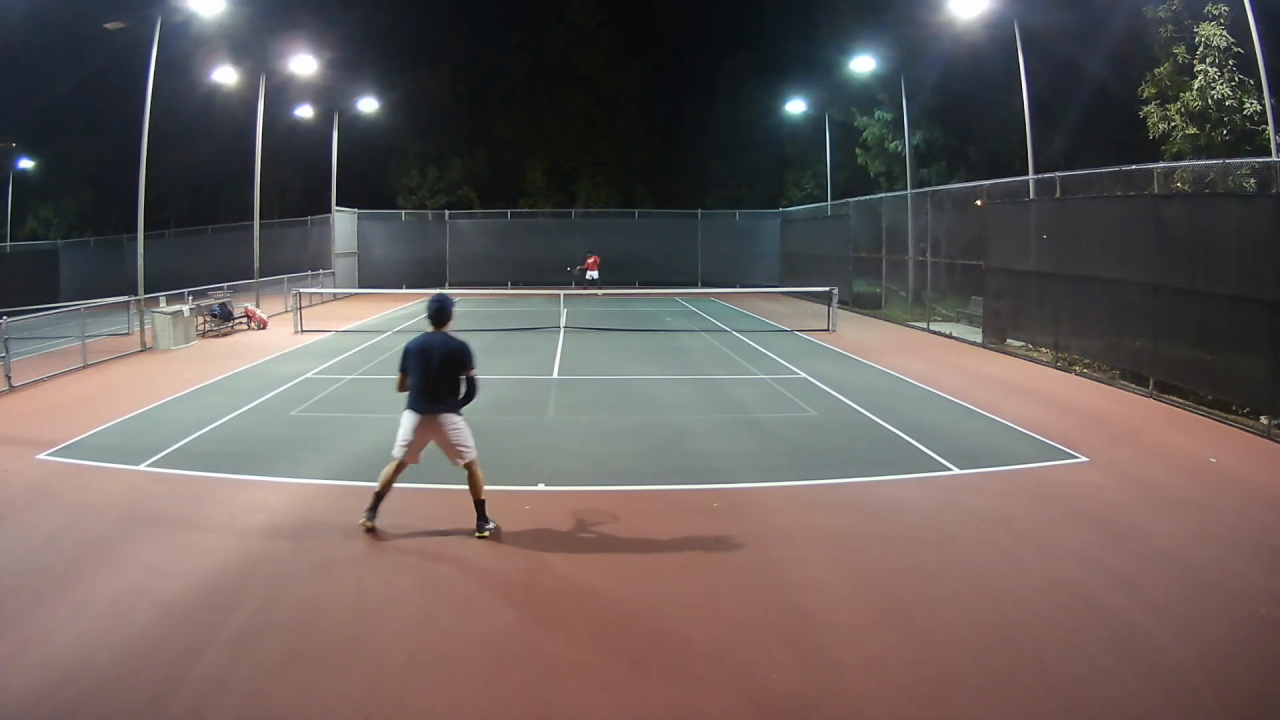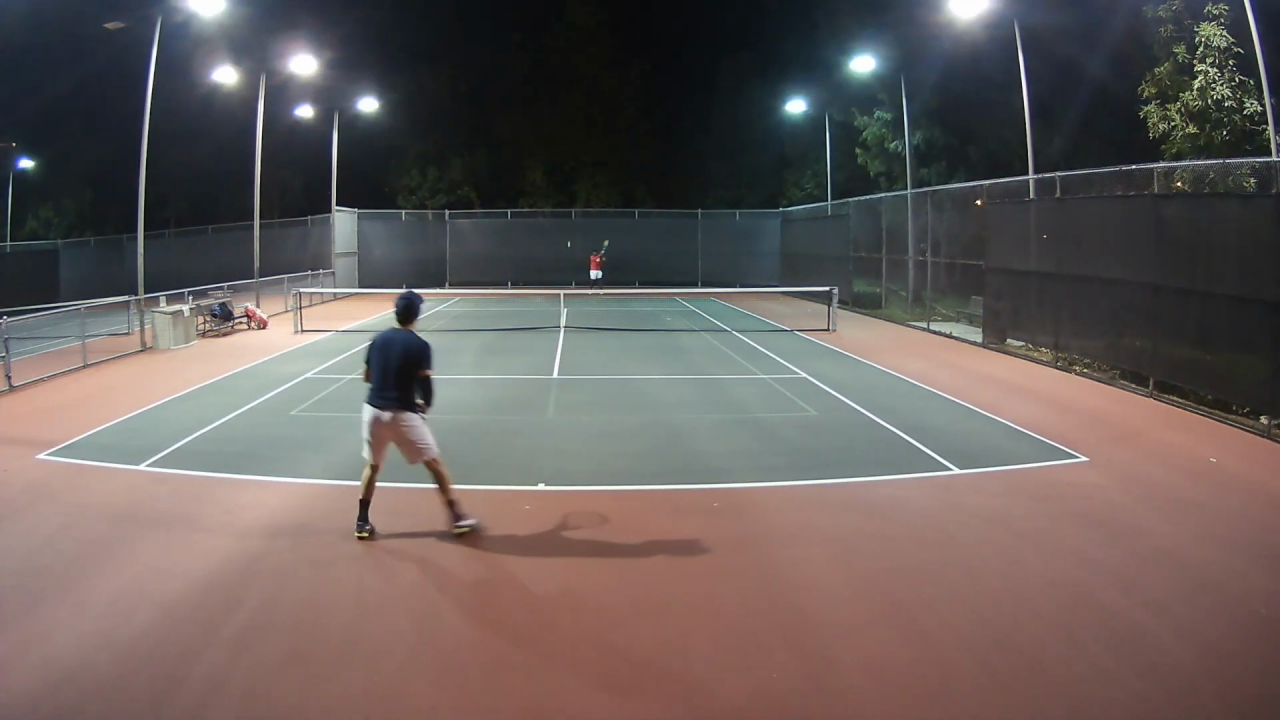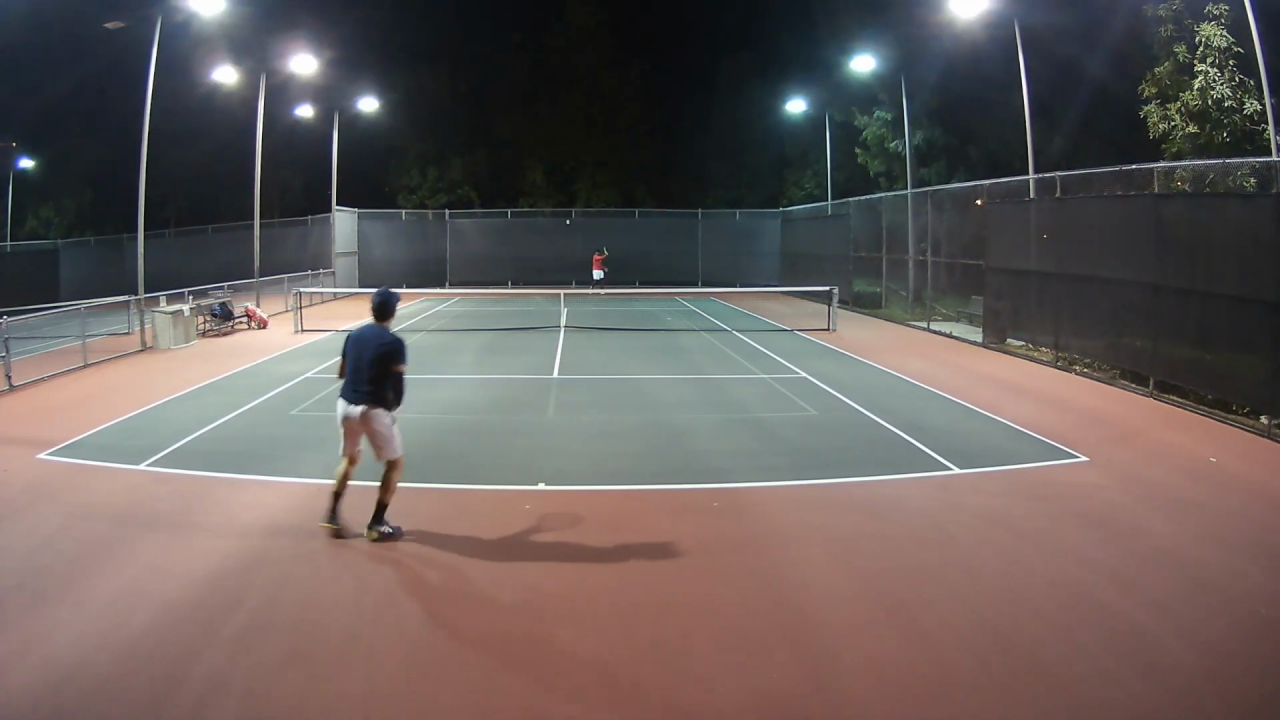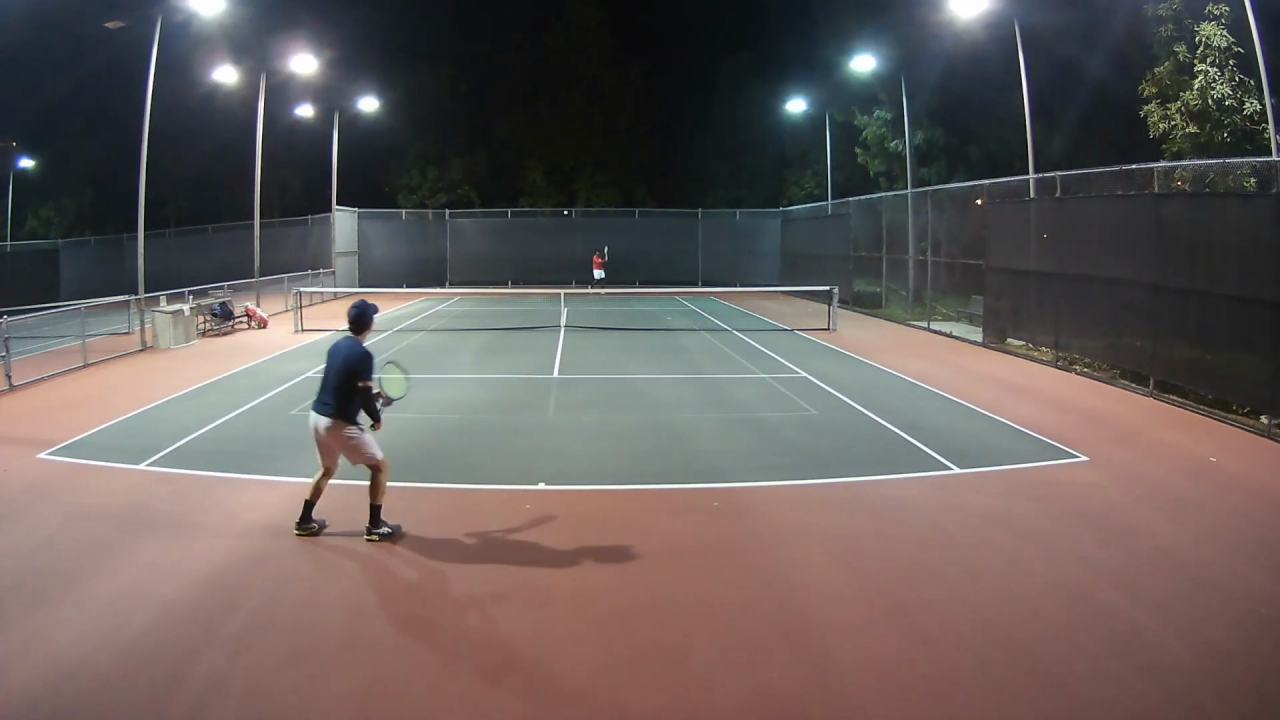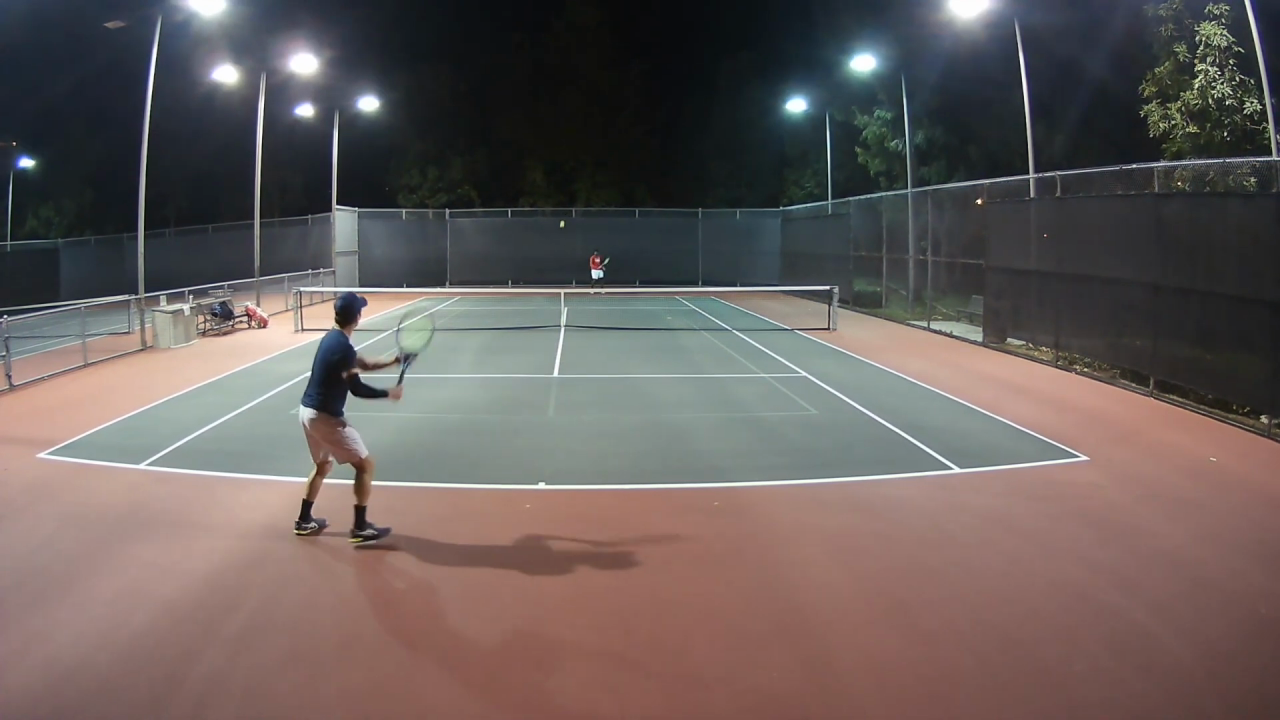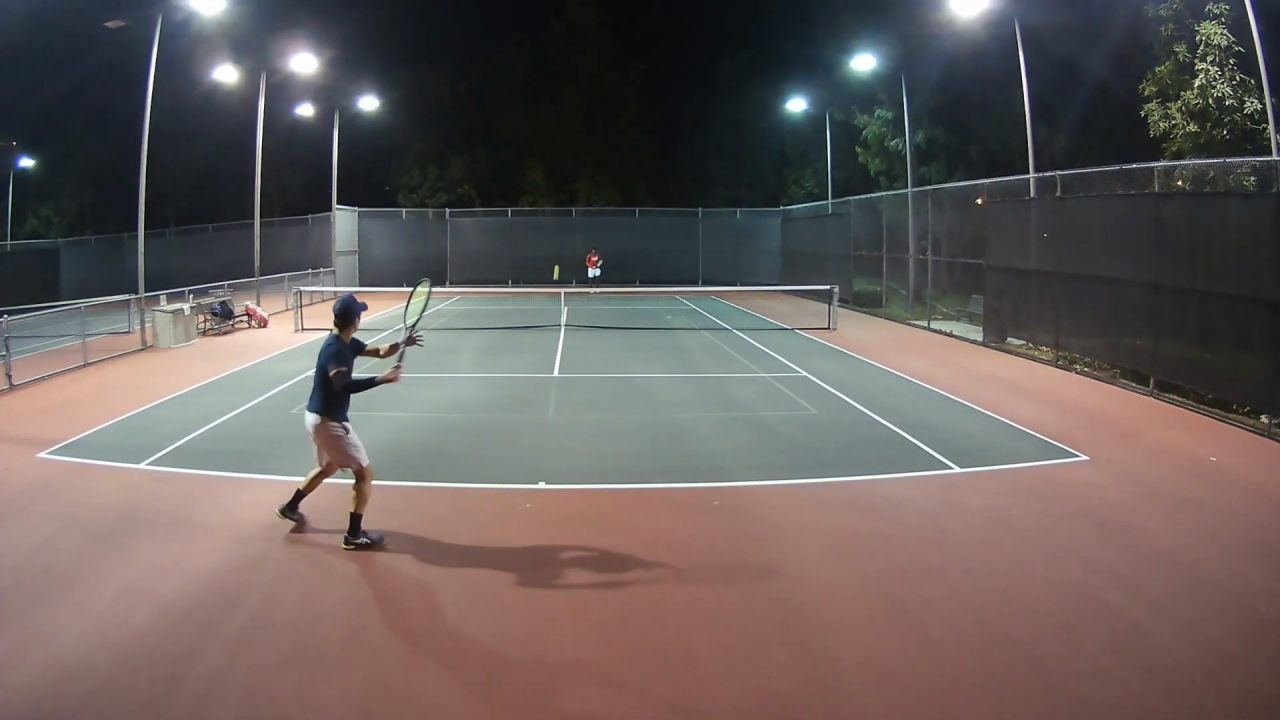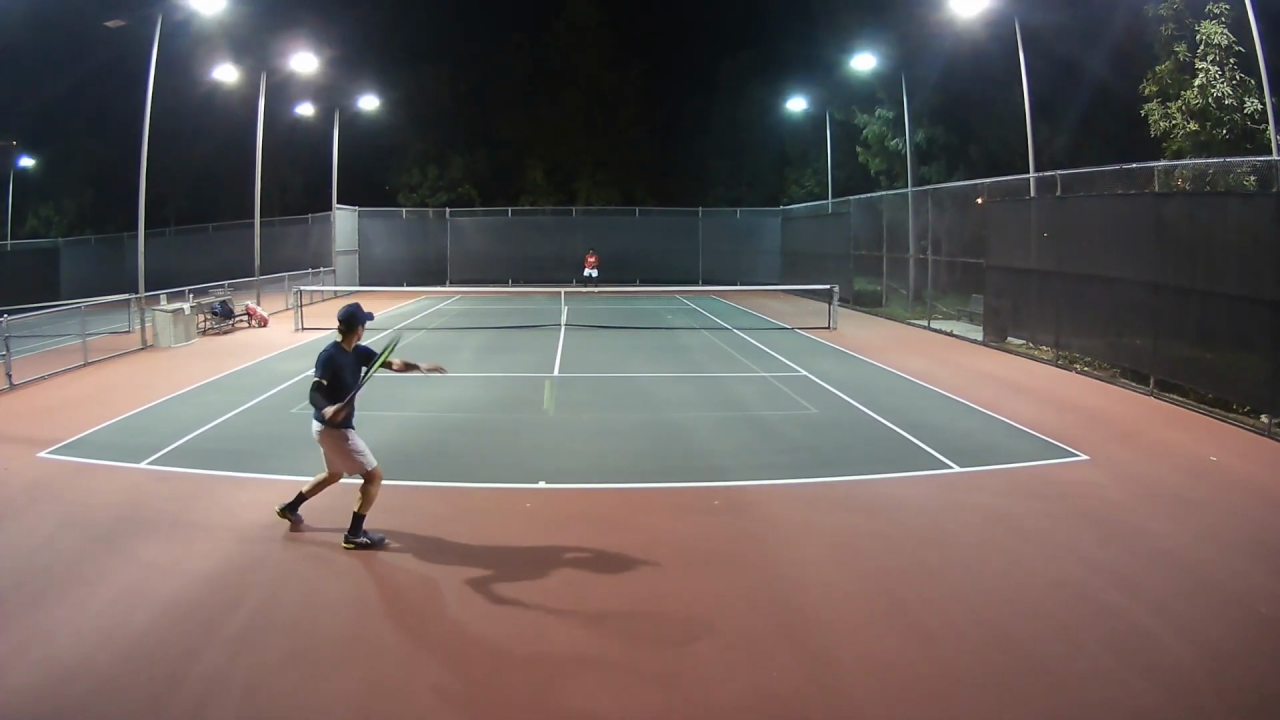
dt=0.2s
person 1, frame 1
left shoulder: (412, 346)
right shoulder: (459, 349)
left elbow: (401, 386)
right elbow: (472, 390)
right wrist: (458, 404)
left hip: (414, 416)
right hip: (446, 417)
left knee: (396, 465)
right knee: (472, 466)
left ankle: (370, 515)
right ankle: (482, 522)
person 1, frame 2
left shoulder: (378, 340)
right shoulder: (421, 346)
left elbow: (368, 377)
right elbow: (426, 387)
right wrist: (424, 406)
left hip: (373, 410)
right hip: (403, 415)
left knee: (373, 466)
right knee: (435, 464)
left ankle: (362, 522)
right ankle: (457, 517)
person 1, frame 3
left shoulder: (354, 336)
right shoulder: (394, 342)
left elbow: (342, 373)
right elbow: (397, 382)
right wrist: (395, 404)
left hip: (346, 405)
right hip: (373, 410)
left knee: (350, 459)
right knee: (394, 464)
left ankle: (332, 515)
right ankle: (376, 524)
person 1, frame 4
left shoulder: (338, 346)
right shoulder: (362, 355)
right elbow: (364, 399)
left wrist: (371, 393)
right wrist: (377, 420)
left hip: (318, 418)
right hip: (339, 423)
left knee: (328, 469)
right knee: (380, 467)
left ankle: (305, 521)
right ankle: (376, 525)
person 1, frame 5
left shoulder: (334, 339)
right shoulder: (341, 347)
left elbow: (363, 365)
right elbow: (357, 388)
left wrist: (391, 362)
right wrist: (388, 394)
left hip: (308, 411)
right hip: (325, 417)
left knee: (323, 465)
right knee: (365, 465)
left ankle: (305, 521)
right ankle: (360, 527)
person 1, frame 6
left shoulder: (347, 343)
right shoulder: (335, 348)
left elbow: (377, 351)
right elbow: (343, 384)
left wrist: (400, 344)
right wrist: (381, 379)
left hip: (319, 418)
right hip: (328, 421)
left knee: (328, 467)
right knee: (365, 473)
left ankle: (291, 507)
right ankle: (354, 535)
person 1, frame 7
left shoulder: (359, 352)
right shoulder: (328, 356)
left elbow: (392, 364)
right elbow: (314, 392)
left wrist: (420, 367)
right wrist: (325, 410)
left hip: (337, 426)
right hip: (334, 429)
left knee: (334, 474)
right knee: (374, 476)
left ankle: (290, 507)
right ankle: (355, 534)
